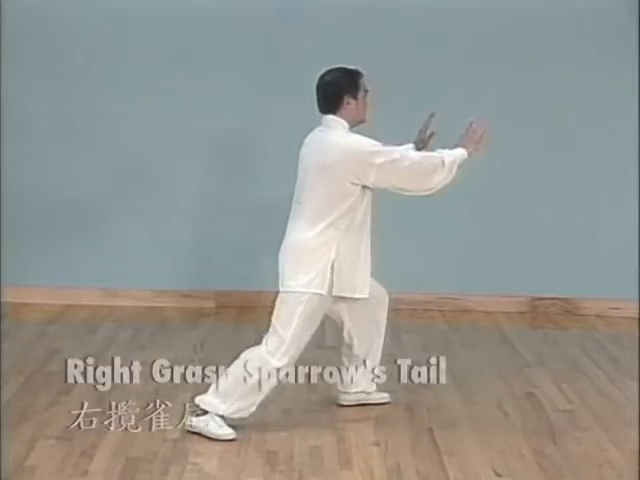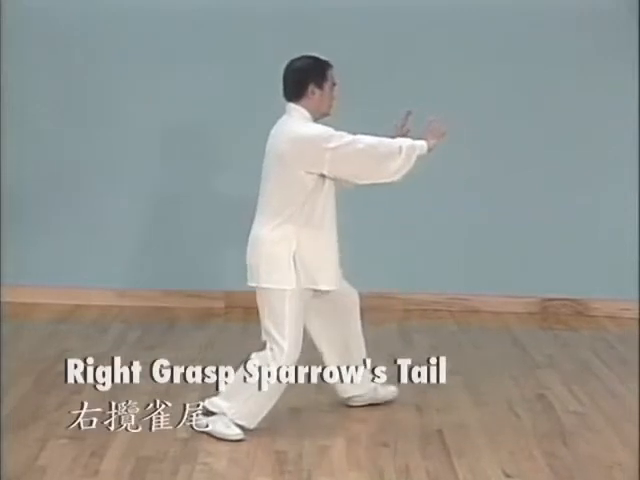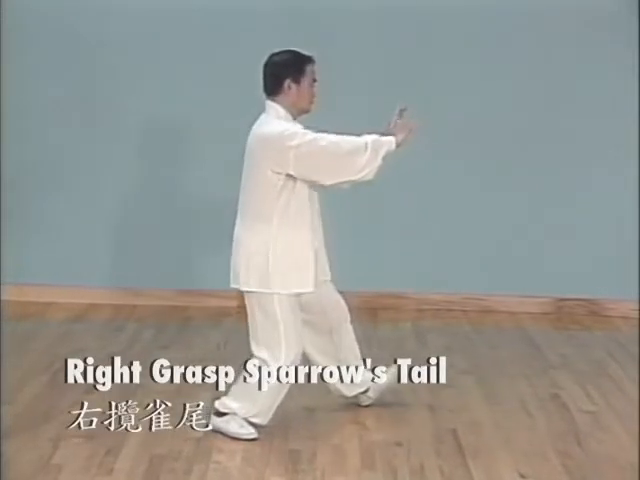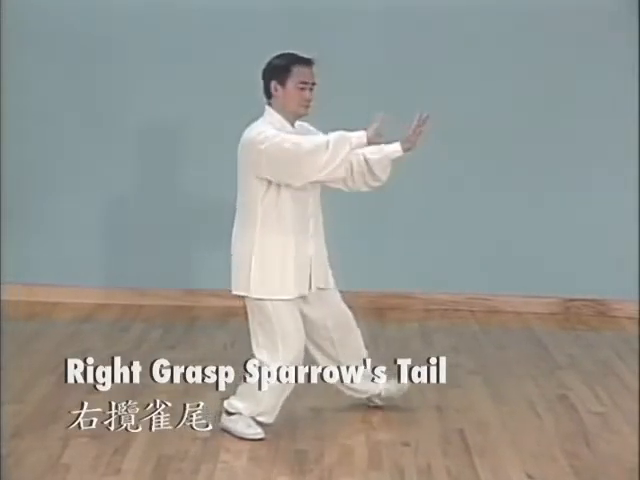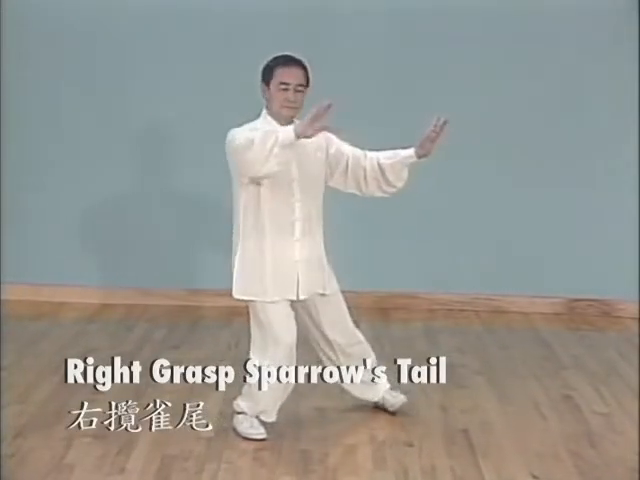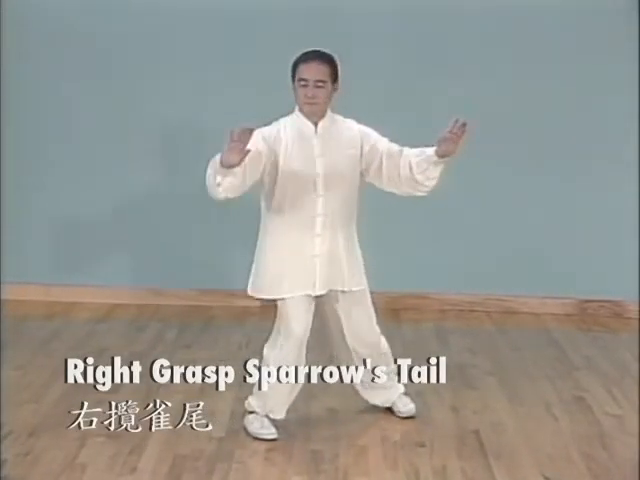
dt=0.7s
person 1, frame 1
left shoulder: (321, 140)
right shoulder: (349, 149)
right elbow: (419, 173)
left wrist: (414, 147)
right wrist: (463, 151)
left hip: (329, 259)
right hip: (313, 264)
left knee: (372, 303)
right knee: (280, 348)
left ankle: (356, 387)
right ankle: (212, 410)
person 1, frame 2
left shoulder: (295, 132)
right shoulder: (306, 137)
left elbow: (353, 156)
right elbow: (365, 157)
left wrist: (393, 142)
right wrist: (422, 145)
left hip: (301, 254)
right hip: (283, 257)
left knee: (342, 306)
right knee: (283, 350)
left ankle: (358, 387)
right ankle: (223, 413)
person 1, frame 3
left shoulder: (285, 132)
right shoulder: (275, 135)
left elbow: (331, 160)
right elbow: (335, 156)
left wrist: (381, 141)
right wrist: (390, 142)
left hip: (293, 257)
right hip: (270, 261)
left knee: (330, 316)
right knee: (281, 351)
left ankle: (359, 385)
right ankle: (231, 411)
person 1, frame 4
left shoulder: (305, 135)
right shoulder: (259, 138)
left elbow: (348, 166)
right elbow: (308, 158)
left wrist: (399, 148)
right wrist: (360, 138)
left hip: (304, 260)
right hip: (268, 263)
left knee: (335, 325)
right knee: (284, 347)
left ankle: (367, 386)
right ankle: (240, 411)
person 1, frame 5
left shoulder: (319, 142)
right shoulder: (243, 137)
left elbow: (364, 168)
right elbow: (253, 155)
left wrist: (414, 154)
right wrist: (295, 133)
left hip: (309, 262)
right hip: (266, 264)
left knee: (339, 332)
right knee: (278, 344)
left ankle: (374, 389)
right ankle: (249, 410)
person 1, frame 6
left shoulder: (356, 137)
right shoulder: (273, 137)
left elbow: (401, 167)
right elbow: (242, 170)
left wrist: (437, 154)
right wrist: (228, 162)
left hip: (341, 256)
right hip: (290, 258)
left knee: (364, 332)
right knee: (291, 336)
left ankle: (387, 391)
right ankle: (261, 409)
